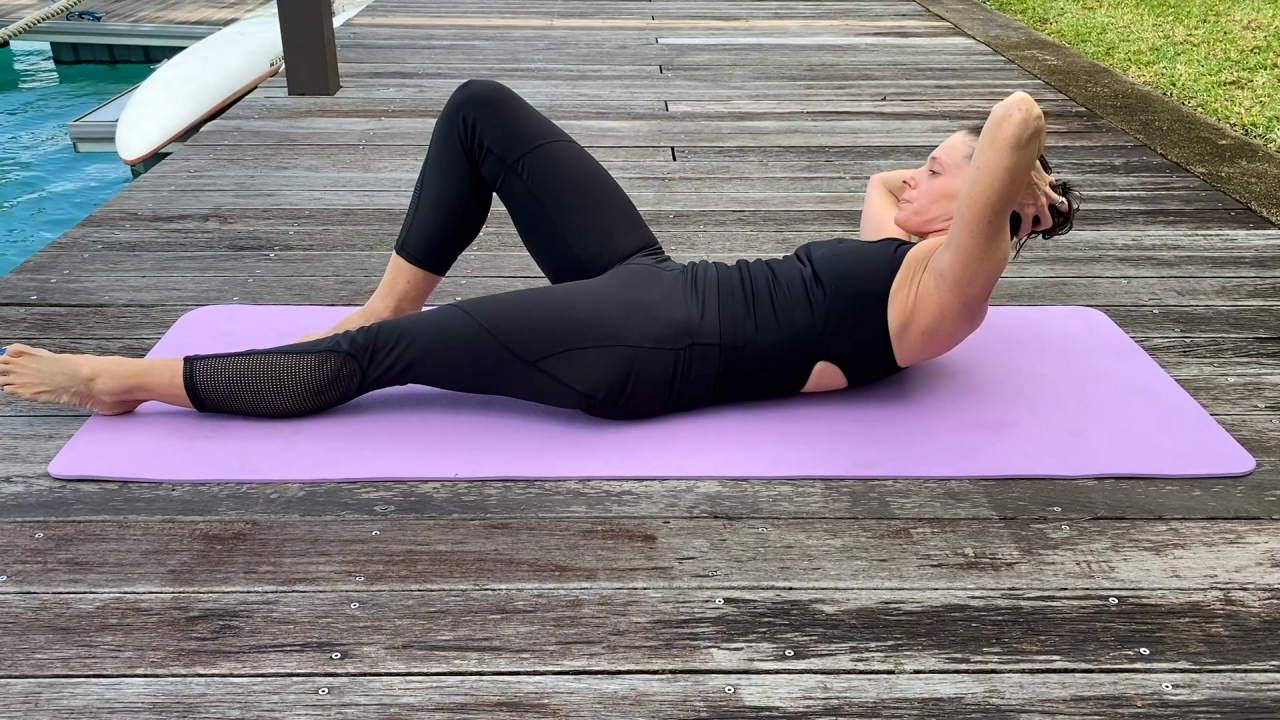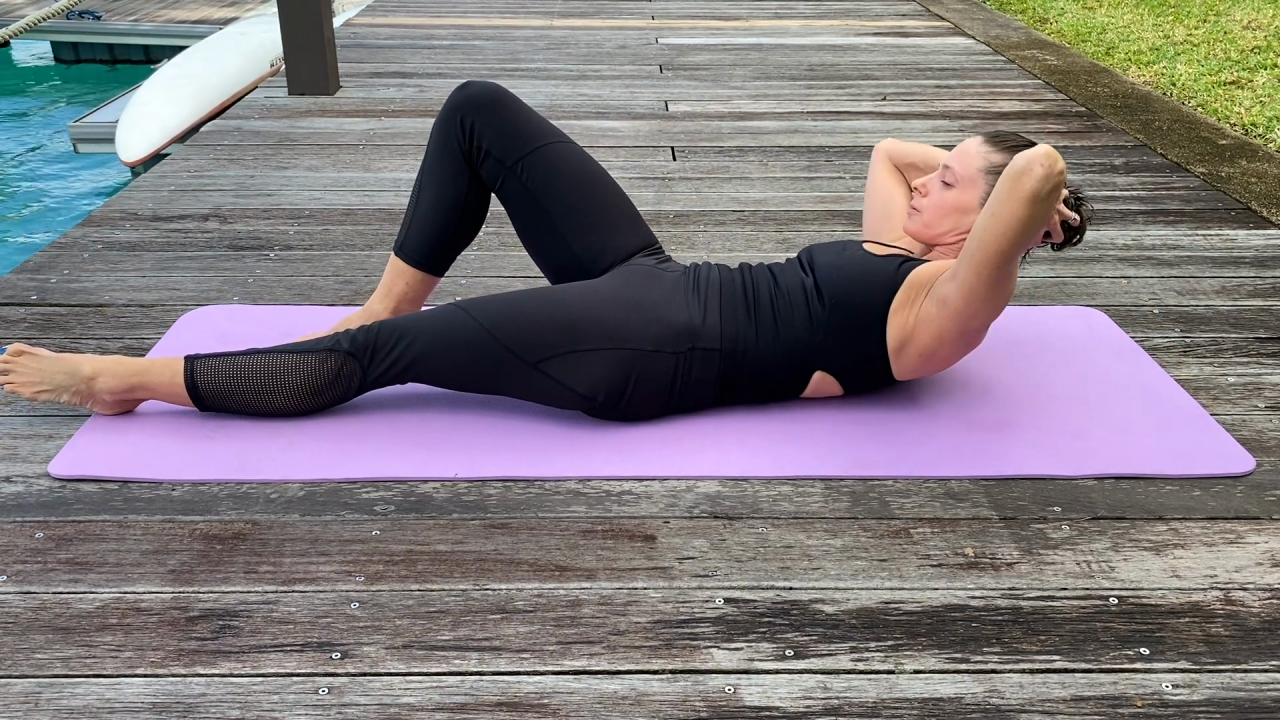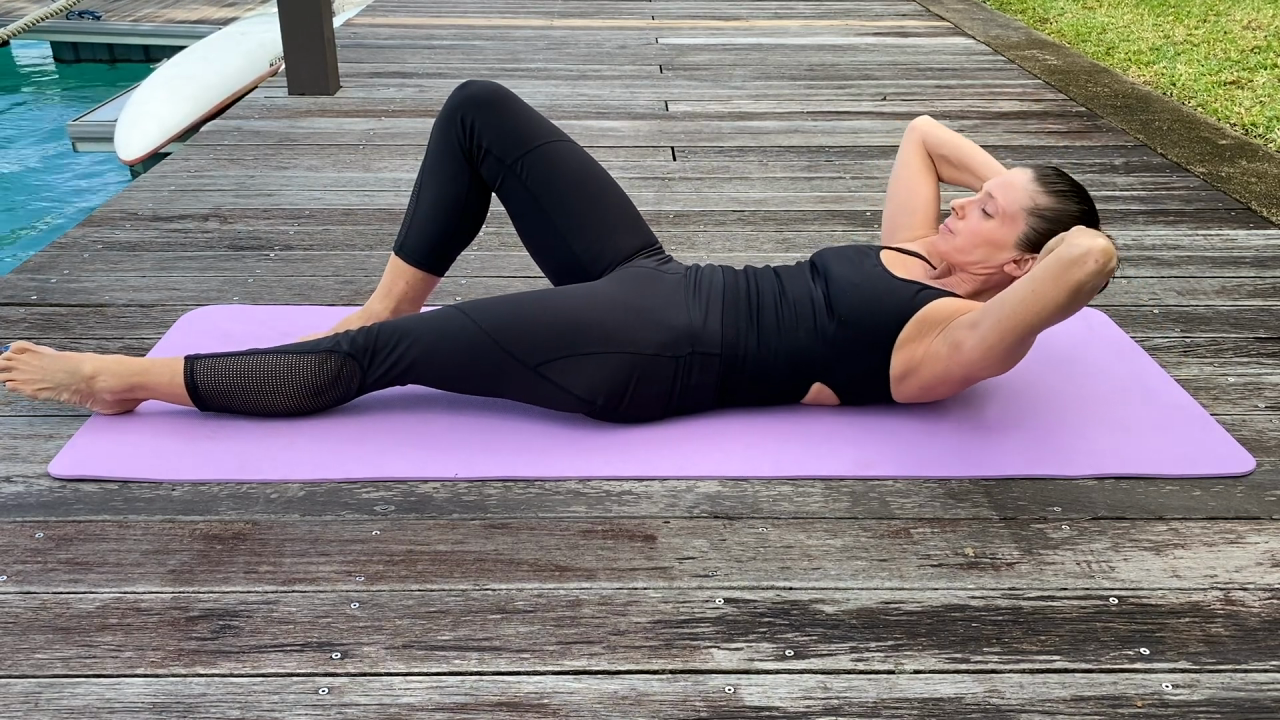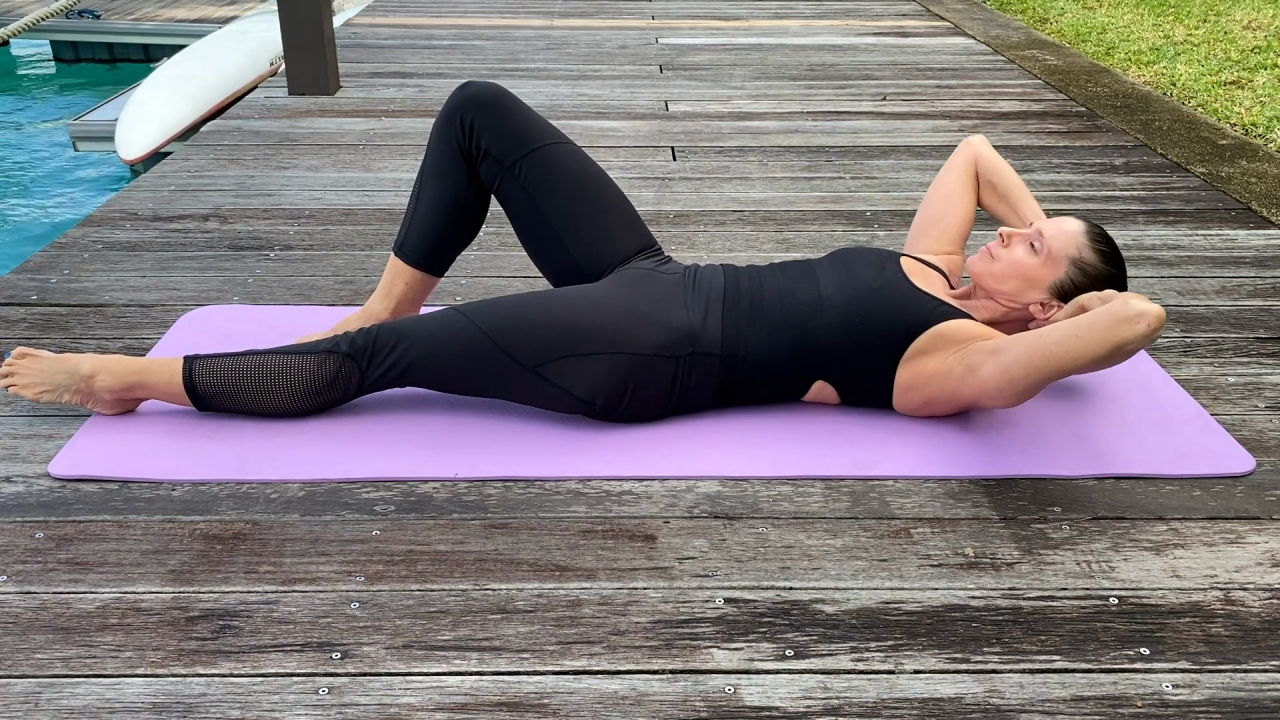
dt=0.7s
person 1, frame 1
left shoulder: (948, 291)
right shoulder: (897, 255)
left elbow: (1018, 118)
right elbow: (879, 180)
left wrist: (1014, 182)
right wrist: (973, 173)
left hip: (648, 351)
right hip: (651, 285)
left knee: (380, 358)
right knee: (480, 109)
left ankle: (125, 379)
right ankle: (388, 304)
person 1, frame 2
left shoulder: (946, 312)
right shoulder: (903, 253)
left elbow: (1039, 163)
right elbow: (887, 146)
left wrist: (1015, 193)
right wrist: (971, 168)
left hip: (645, 354)
right hip: (651, 284)
left knee: (377, 356)
right knee: (477, 109)
left ankle: (126, 379)
right ankle: (384, 305)
person 1, frame 3
left shoulder: (960, 340)
right shoulder: (916, 257)
left elbow: (1091, 259)
right elbow: (921, 131)
left wrist: (1062, 243)
right wrist: (1014, 189)
left hip: (646, 354)
right hip: (655, 284)
left knee: (376, 359)
right knee: (479, 109)
left ankle: (127, 377)
right ankle: (387, 304)
person 1, frame 4
left shoulder: (968, 360)
right shoulder: (935, 275)
left elbow: (1139, 319)
right elbow: (974, 149)
left wrist: (1090, 294)
right wrist: (1051, 234)
left hip: (644, 354)
right hip: (656, 282)
left knee: (376, 363)
right knee: (478, 110)
left ankle: (125, 379)
right ankle: (383, 304)
